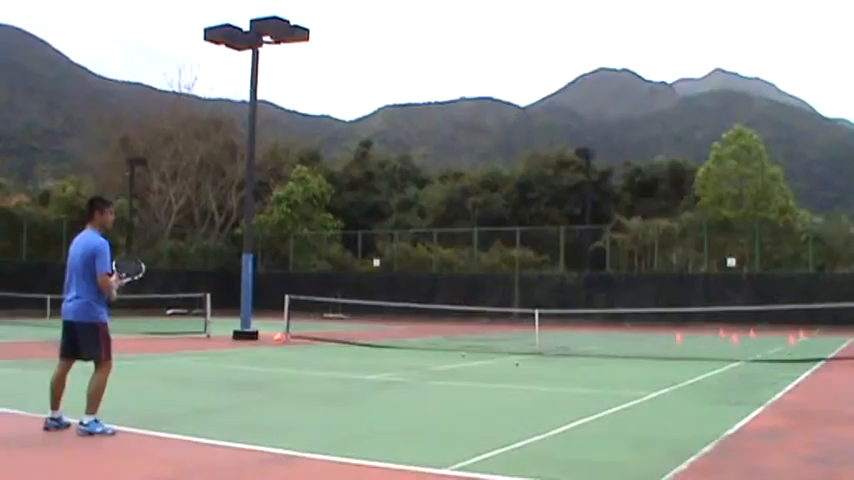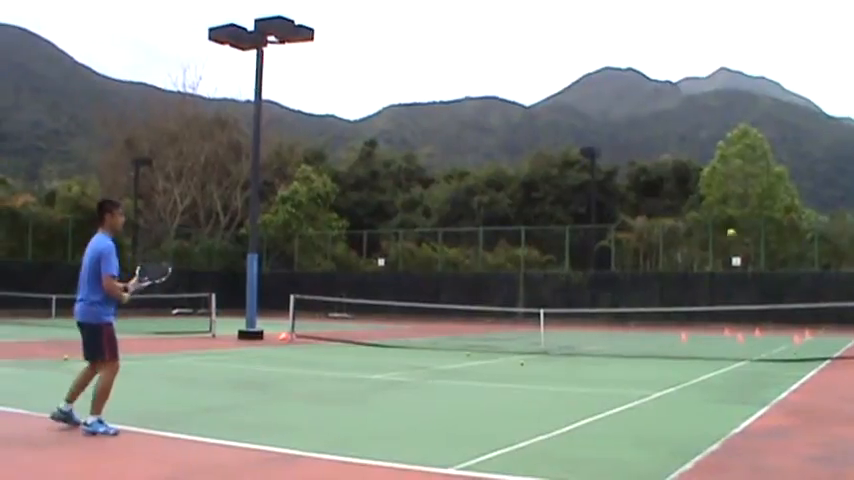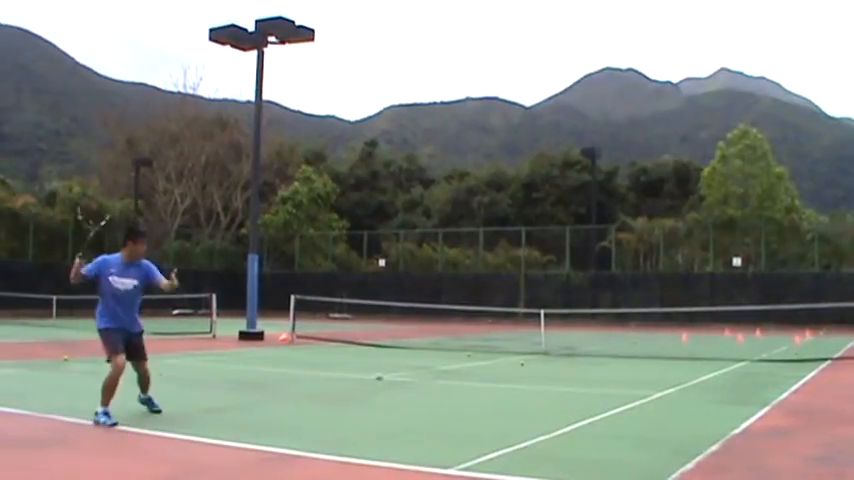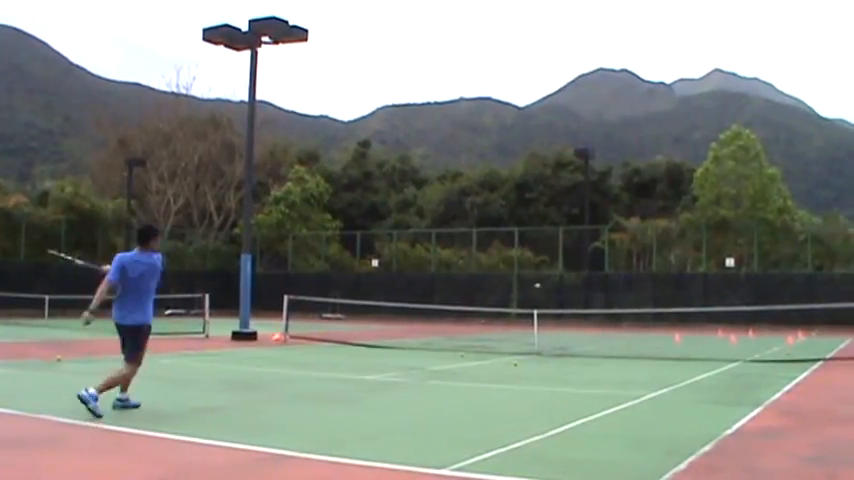
dt=0.7s
person 1, frame 1
left shoulder: (77, 241)
right shoulder: (100, 243)
right elbow: (102, 282)
left wrist: (111, 281)
right wrist: (112, 294)
left hip: (70, 311)
right hip: (91, 314)
left knee: (64, 364)
right knee: (103, 365)
left ankle: (54, 417)
right ankle: (89, 420)
person 1, frame 2
left shoulder: (96, 242)
right shoulder: (106, 246)
right elbow: (107, 283)
left wrist: (125, 287)
right wrist: (124, 296)
left hip: (87, 312)
right hip: (97, 315)
left knee: (96, 365)
right knee: (111, 366)
left ankle: (65, 409)
right ankle: (93, 420)
person 1, frame 3
left shoulder: (145, 267)
right shoulder: (103, 262)
left elbow: (163, 284)
right elbow: (76, 279)
left wrist: (172, 284)
right wrist: (77, 267)
left hip: (133, 327)
right hip: (109, 325)
left knee: (143, 371)
right knee: (118, 364)
left ankle: (145, 396)
right ankle: (102, 411)
person 1, frame 4
left shoulder: (122, 259)
right shoulder: (157, 260)
left elbow: (107, 285)
left wrist: (90, 309)
left hip: (121, 318)
right hip: (140, 321)
left knee: (131, 359)
right knee: (131, 366)
left ankle: (122, 397)
right ankle: (92, 393)
